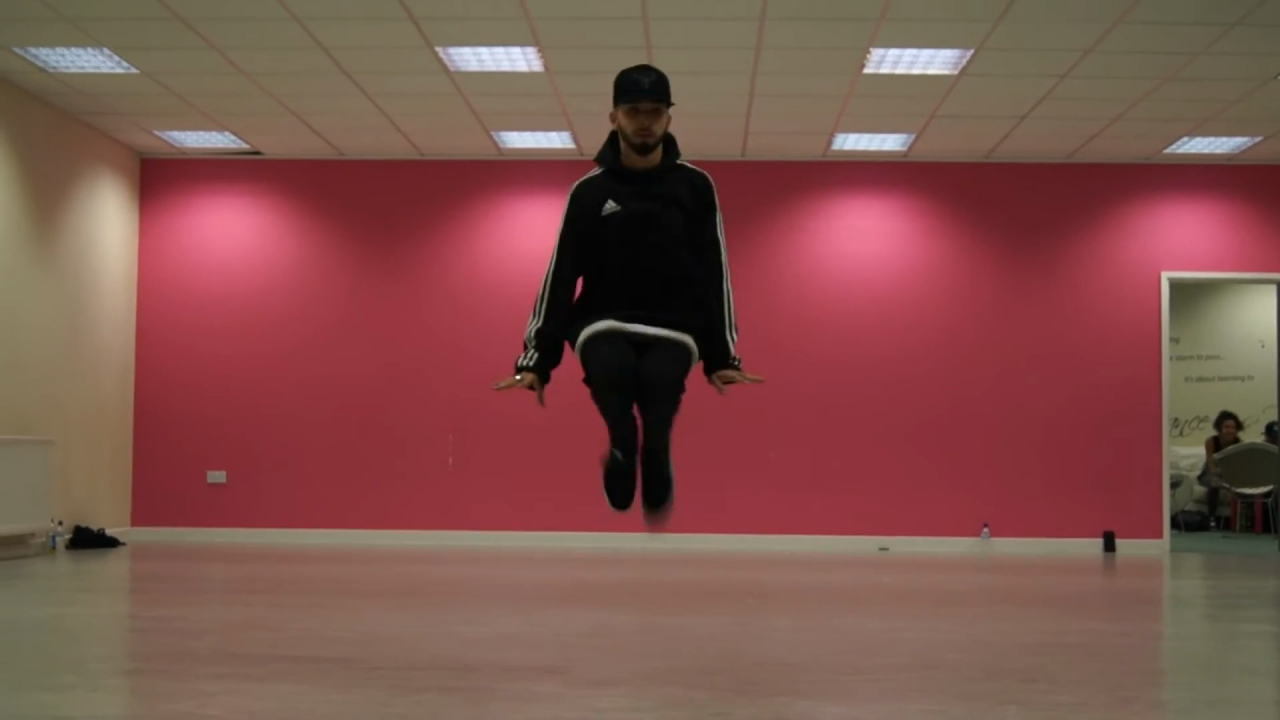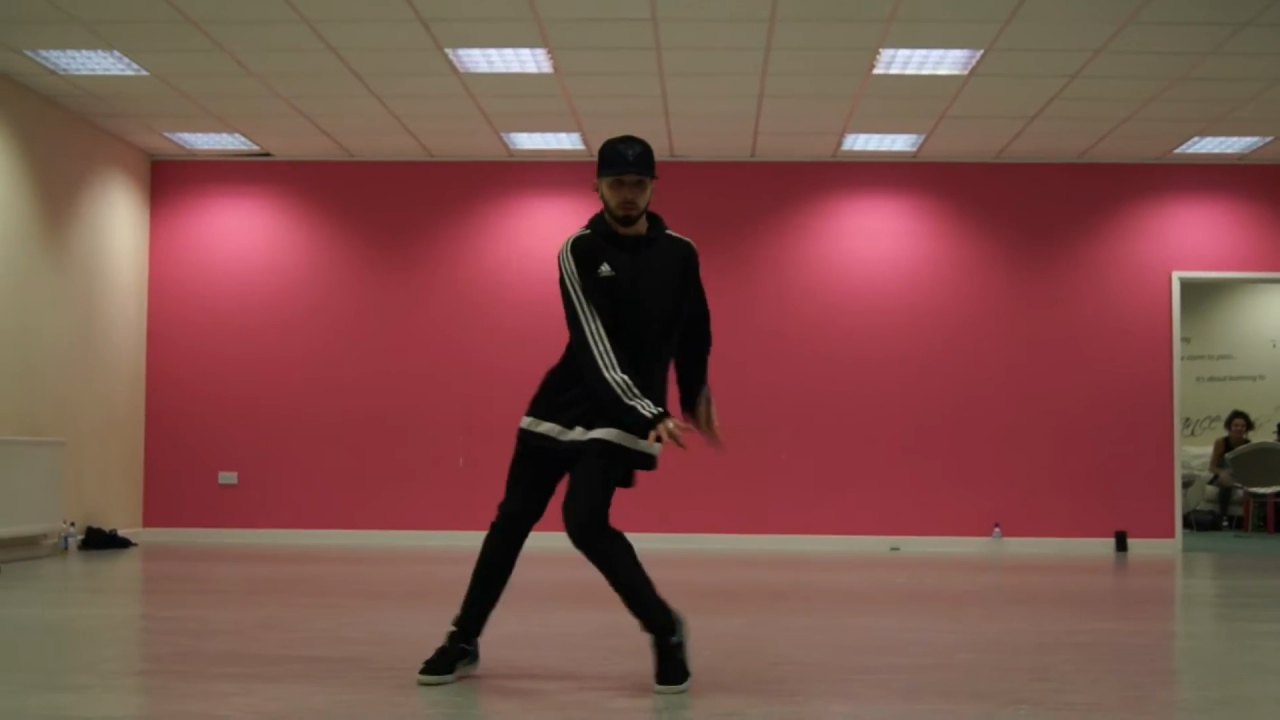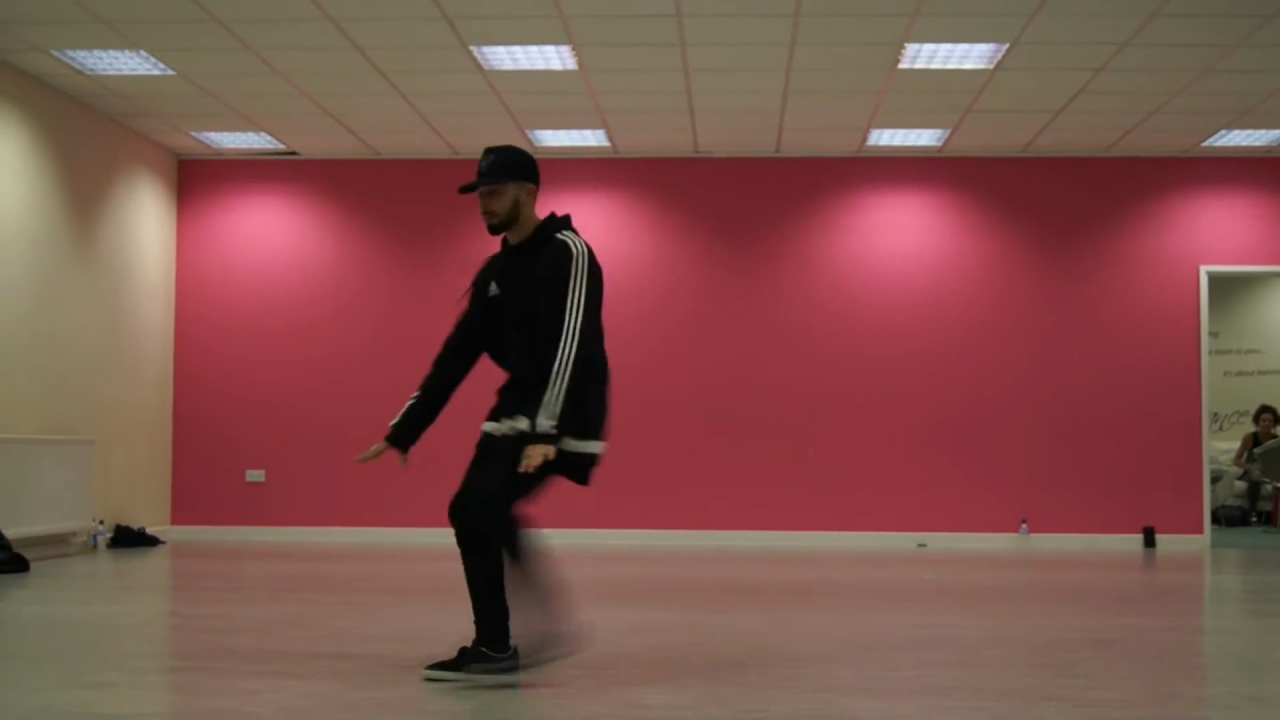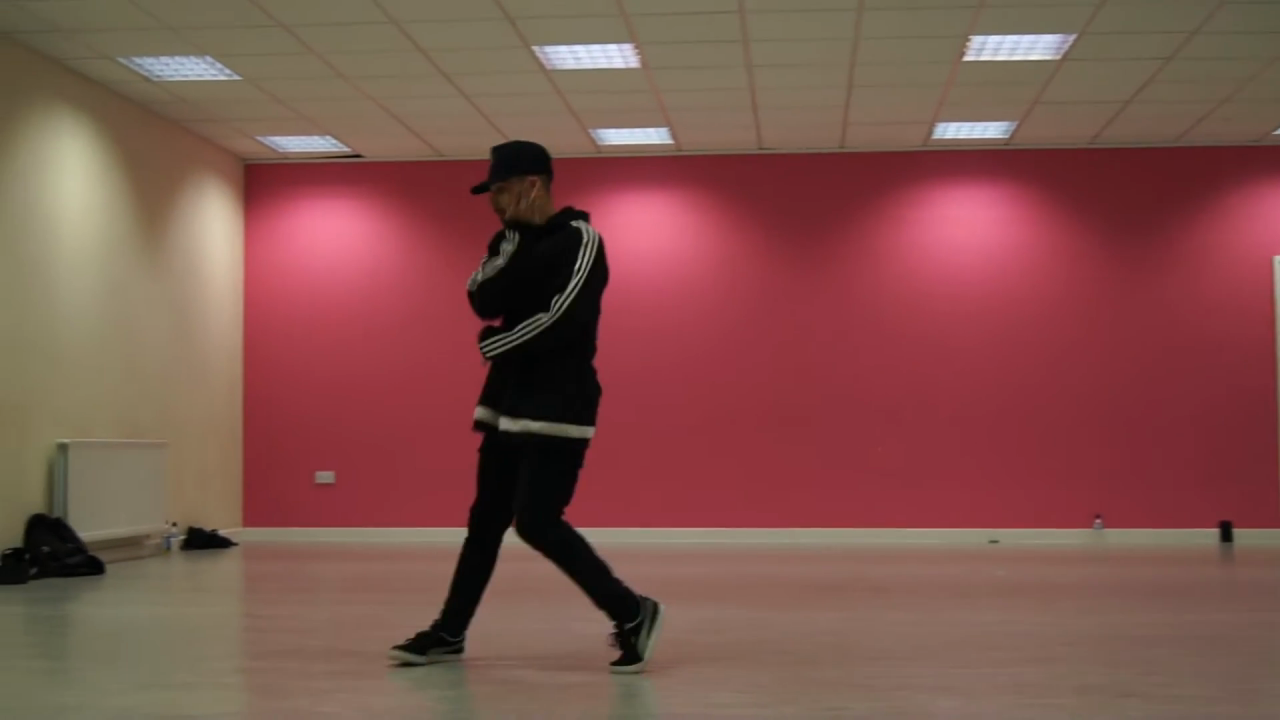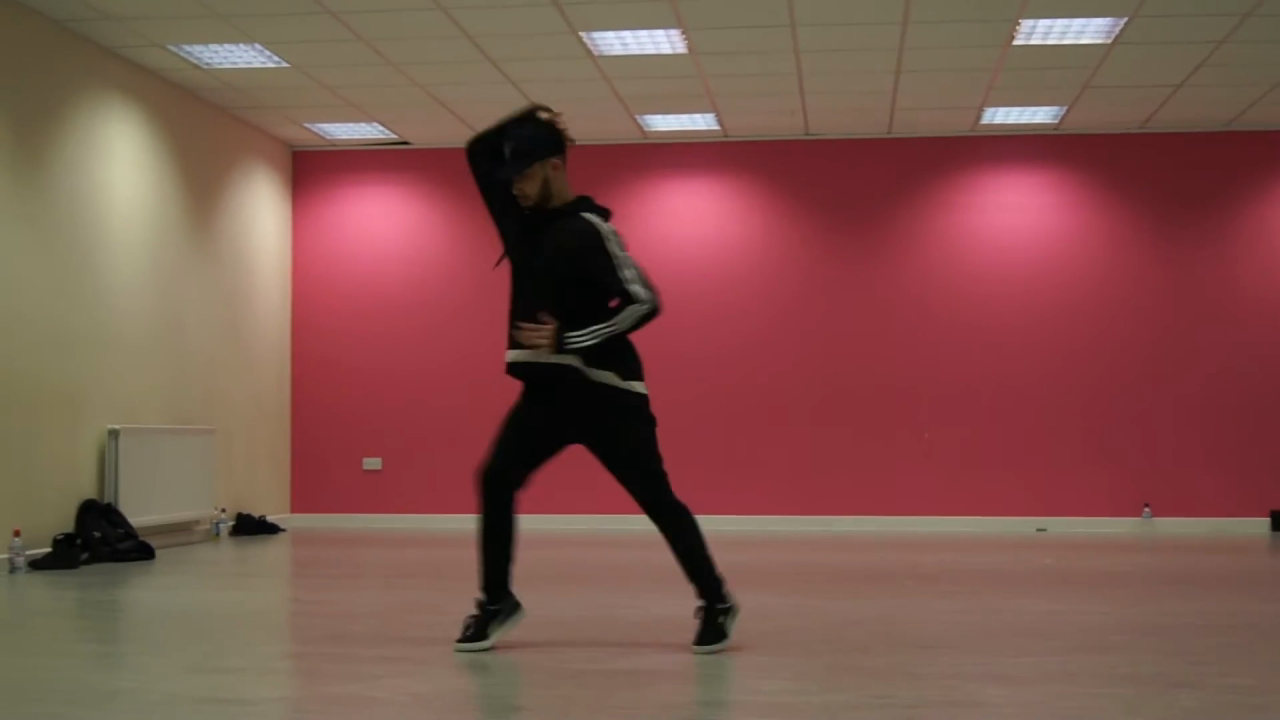
dt=0.5s
person 1, frame 1
left shoulder: (695, 188)
right shoulder: (590, 192)
left elbow: (714, 277)
right elbow: (561, 280)
left wrist: (722, 357)
right wrist: (537, 362)
left hip: (671, 328)
right hip: (604, 326)
left knee: (656, 385)
right knee: (612, 369)
right ankle: (624, 458)
person 1, frame 2
left shoulder: (679, 254)
right shoulder: (578, 251)
left elbow: (695, 334)
right elbow: (596, 341)
left wrist: (696, 398)
right wrist: (650, 412)
left hip: (621, 421)
right hip: (558, 406)
left knee: (584, 522)
right knee: (511, 522)
left ankle: (666, 633)
right ankle: (463, 642)
person 1, frame 3
left shoulder: (567, 252)
right shoulder: (493, 273)
left elbow: (568, 347)
right elbow: (457, 354)
left wrist: (545, 434)
right wrist: (400, 433)
left hip: (567, 420)
right hip: (521, 412)
left knee: (482, 508)
right knee: (472, 512)
right ankle: (494, 647)
person 1, frame 4
left shoulder: (579, 239)
right shoulder: (507, 243)
left elbow: (557, 321)
right elbow: (481, 302)
left wrist: (489, 348)
right wrist: (518, 234)
left hip: (557, 410)
right hip: (508, 408)
left knee: (536, 523)
right knee: (486, 521)
left ankle: (633, 614)
right ankle: (449, 632)
person 1, frame 5
left shoulder: (588, 228)
right shoulder: (519, 216)
left elbow: (643, 301)
right elbow: (478, 151)
left wrist: (567, 339)
right wrist: (532, 119)
left hip: (606, 382)
right hip: (547, 383)
left knee: (653, 493)
right knee: (496, 481)
left ankle: (716, 602)
right ankle: (496, 604)
